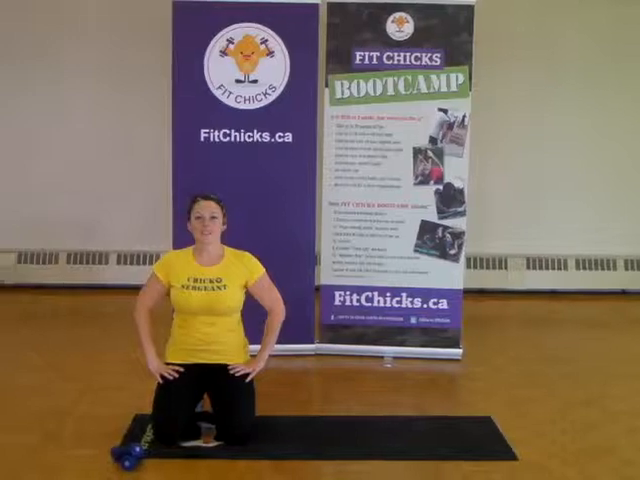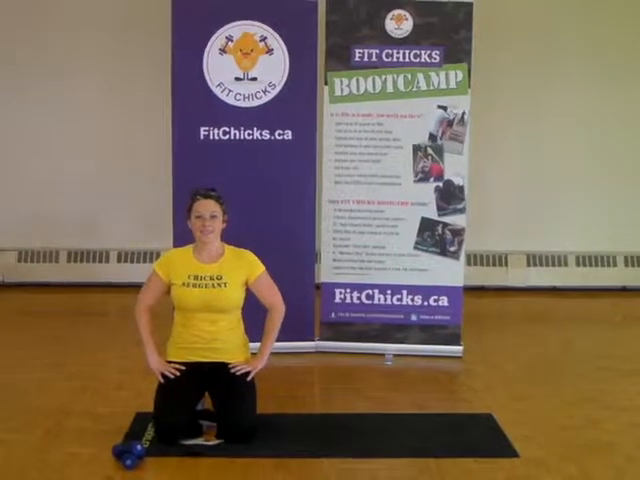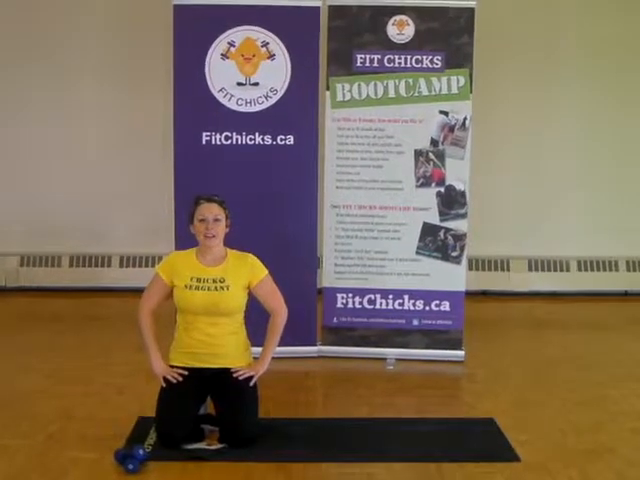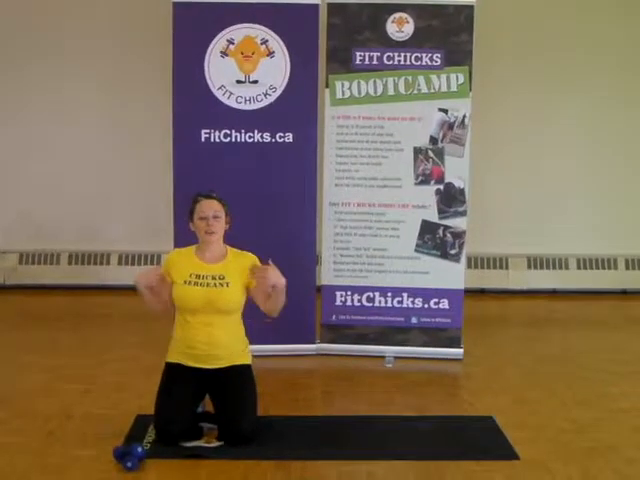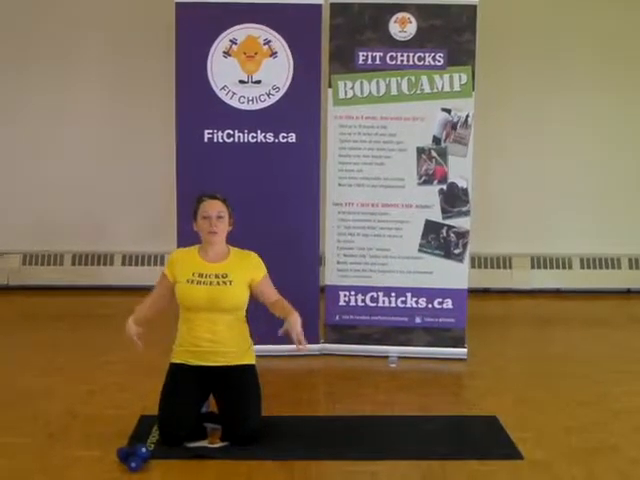
dt=1s
person 1, frame 1
left shoulder: (244, 262)
right shoulder: (171, 262)
left elbow: (277, 308)
right elbow: (142, 307)
left wrist: (261, 357)
right wrist: (151, 357)
left hip: (231, 360)
right hip: (182, 360)
left knee: (238, 435)
right knee: (166, 433)
left ankle: (219, 403)
right ankle: (191, 405)
person 1, frame 2
left shoulder: (244, 260)
right shoulder: (172, 260)
left elbow: (277, 306)
right elbow: (143, 306)
left wrist: (262, 356)
right wrist: (152, 355)
left hip: (231, 359)
right hip: (183, 358)
left knee: (240, 432)
right knee: (167, 432)
left ankle: (218, 411)
right ankle: (192, 406)
person 1, frame 3
left shoulder: (247, 264)
right shoulder: (174, 263)
left elbow: (279, 310)
right elbow: (145, 308)
left wrist: (264, 360)
right wrist: (156, 359)
left hip: (233, 364)
right hip: (185, 363)
left knee: (243, 435)
right knee: (170, 435)
left ankle: (220, 411)
right ankle: (197, 413)
person 1, frame 4
left shoulder: (247, 262)
right shoulder: (175, 260)
left elbow: (270, 310)
right elbow: (165, 307)
left wrist: (279, 285)
right wrist: (143, 286)
left hip: (232, 361)
right hip: (184, 360)
left knee: (241, 434)
right knee: (168, 432)
left ankle: (218, 414)
right ankle: (194, 410)
person 1, frame 5
left shoulder: (249, 261)
right shoulder: (178, 260)
left elbow: (274, 300)
right elbow: (159, 298)
left wrist: (292, 317)
right wrist: (133, 319)
left hip: (235, 361)
right hip: (188, 360)
left knee: (245, 434)
right knee: (171, 433)
left ankle: (223, 414)
right ankle: (198, 411)
